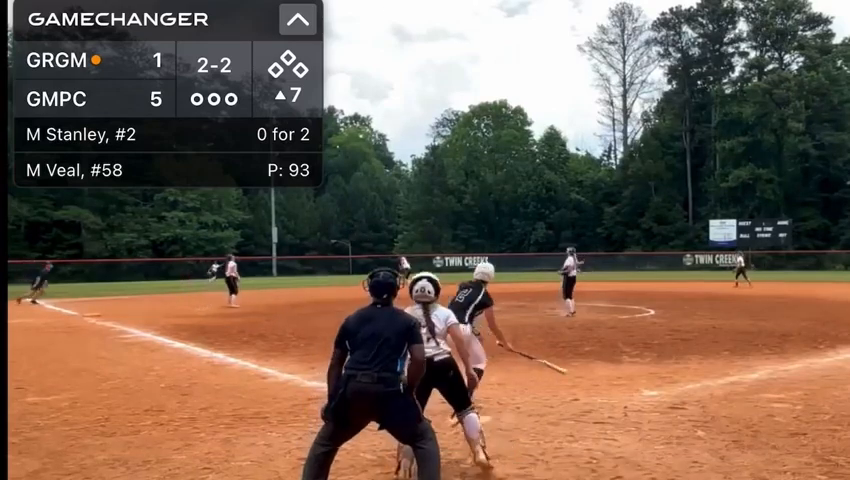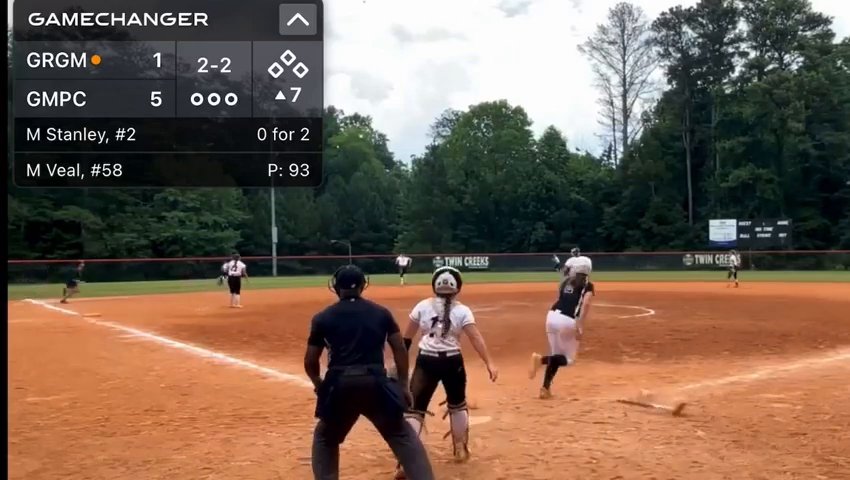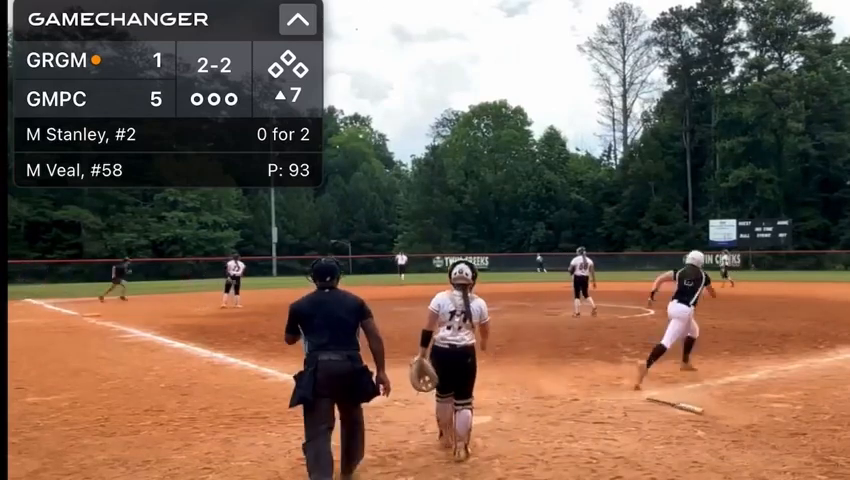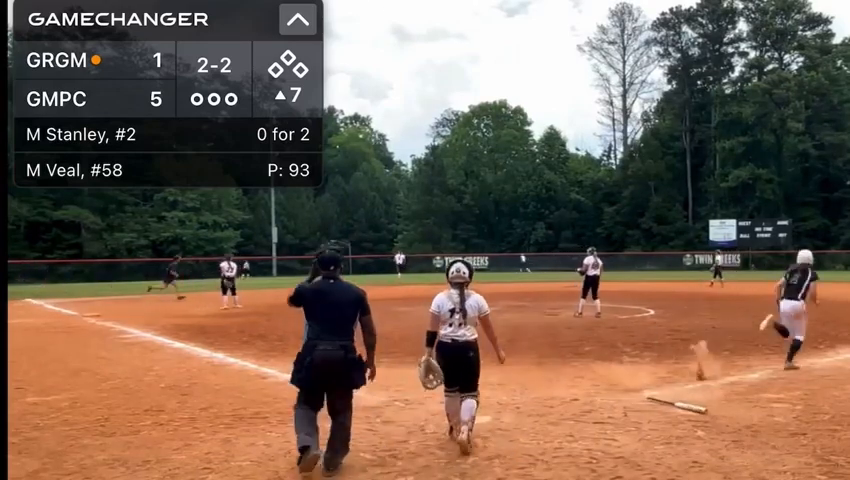
dt=0.4s
person 1, frame 1
left shoulder: (352, 320)
right shoulder: (408, 322)
left elbow: (335, 364)
right elbow: (419, 361)
left wrist: (331, 400)
right wrist: (407, 392)
left hip: (351, 390)
right hip: (387, 391)
left knee: (326, 442)
right knee: (423, 438)
person 1, frame 2
left shoulder: (323, 317)
right shoulder: (381, 313)
left elbow: (310, 361)
right elbow: (400, 350)
left wrist: (319, 386)
right wrist: (403, 385)
left hip: (339, 384)
right hip: (375, 383)
left knee: (324, 438)
right knee: (402, 434)
person 1, frame 3
left shoulder: (300, 306)
right shoulder: (355, 302)
left elbow: (290, 339)
right elbow: (374, 337)
right wrist: (381, 371)
left hip: (318, 369)
right hip: (350, 368)
left knee: (317, 431)
right knee: (352, 420)
person 1, frame 4
left shoulder: (307, 290)
right shoulder: (356, 293)
left elbow: (292, 300)
right elbow: (369, 330)
left wrist: (311, 276)
right wrist: (370, 359)
left hip: (314, 356)
right hip: (344, 356)
left knee: (306, 404)
right knee: (341, 411)
left ankle: (308, 447)
right ankle: (332, 460)
person 2, frame 1
right shoulder: (445, 313)
right elbow: (459, 341)
right wrist: (469, 369)
right hip: (442, 366)
right knee: (465, 408)
left ankle: (405, 466)
right ankle: (479, 452)
person 2, frame 2
left shoulder: (422, 306)
right shoulder: (462, 310)
left elbow: (406, 337)
right elbow: (476, 338)
right wrist: (489, 363)
left hip: (426, 361)
right hip: (452, 361)
left knee: (415, 409)
right knee: (457, 405)
right ankle: (460, 450)
person 2, frame 3
left shoulder: (441, 298)
right shoulder: (479, 303)
left elbow: (428, 329)
right elbow: (484, 332)
left wrist: (422, 353)
right wrist: (483, 344)
left hip: (441, 352)
right hip: (465, 354)
left knee: (443, 395)
right knee: (463, 401)
left ankle: (446, 437)
right ankle: (461, 448)
person 2, frame 4
left shoulder: (440, 298)
right shoulder: (477, 299)
left elbow: (432, 329)
right elbow: (488, 328)
left wrist: (428, 352)
right wrist: (498, 350)
left hip: (445, 348)
right hip: (468, 348)
left knee: (451, 390)
right knee: (469, 393)
left ankle: (456, 429)
right ankle: (464, 431)
person 3, frame 1
left shoulder: (464, 285)
right shoulder: (485, 295)
right elbow: (492, 325)
right wrist: (505, 342)
right hip: (461, 328)
right knee: (480, 362)
person 3, frame 2
left shoulder: (566, 281)
right shoulder: (588, 285)
right elbow: (586, 304)
right wrist: (580, 326)
left hip: (552, 316)
right hip: (567, 322)
left knee: (557, 353)
right knee: (568, 358)
left ankle: (545, 388)
right ankle: (541, 359)
person 3, frame 3
left shoulder: (679, 272)
right shoulder: (703, 275)
left elbow: (660, 278)
right elbow: (712, 293)
left wrist: (652, 293)
right wrist: (713, 293)
left hip: (673, 306)
right hip: (685, 310)
left knee: (694, 331)
right knee: (667, 342)
left ankle: (685, 362)
right ankle: (646, 365)
person 3, frame 4
left shoulder: (790, 270)
right shoulder: (812, 273)
left elbow: (778, 285)
right elbow: (813, 293)
left wrist: (778, 301)
right wrist: (815, 301)
left hip: (784, 303)
right hip: (796, 305)
left knee: (786, 333)
right knee: (799, 336)
left ankle: (773, 323)
right ankle: (788, 362)
